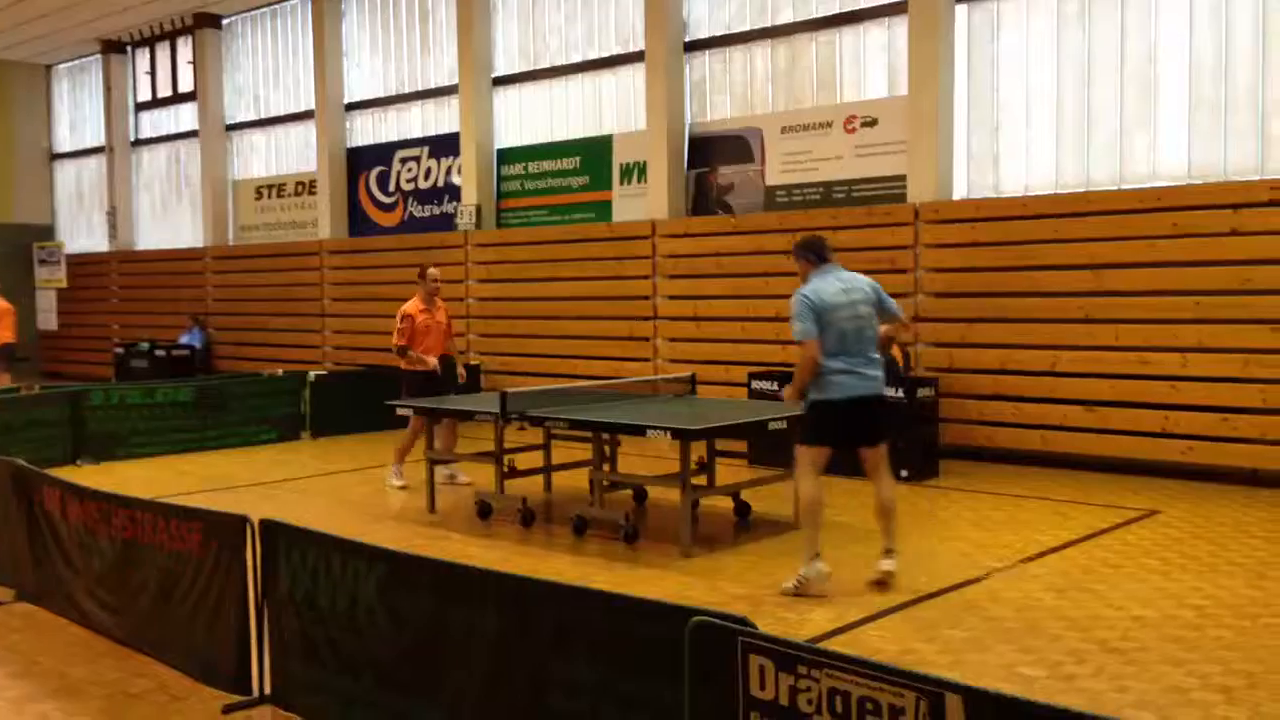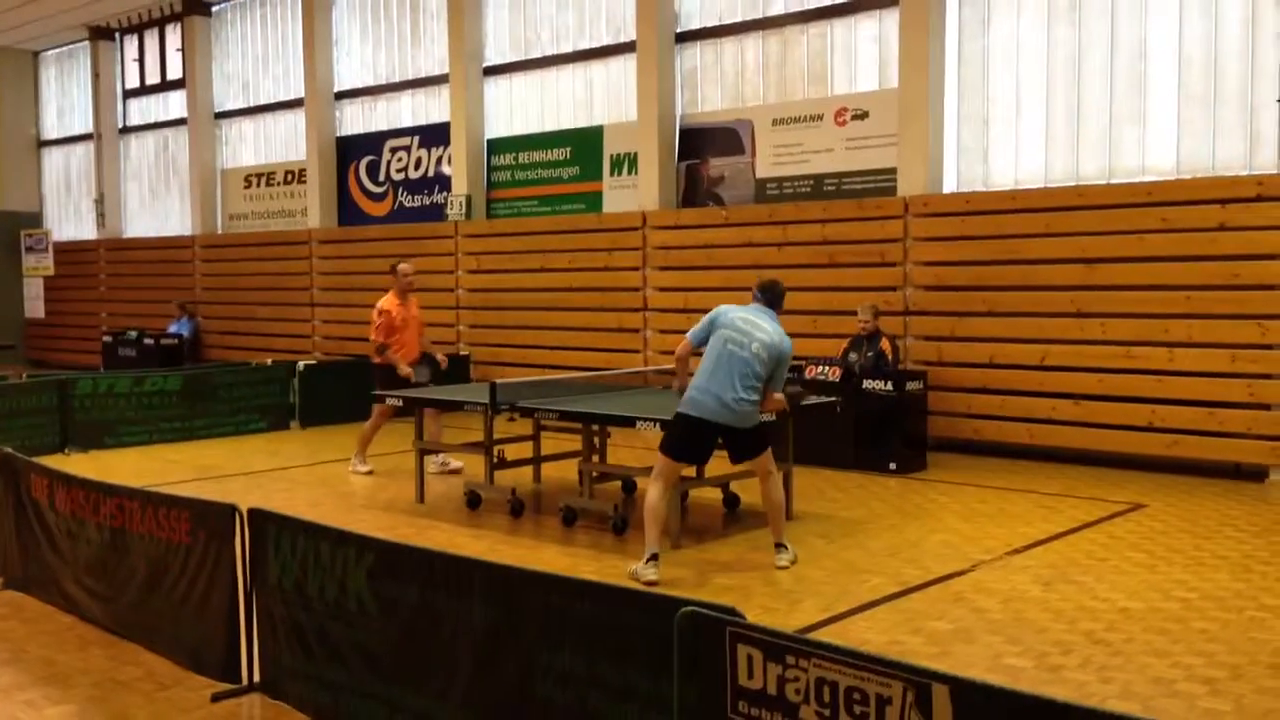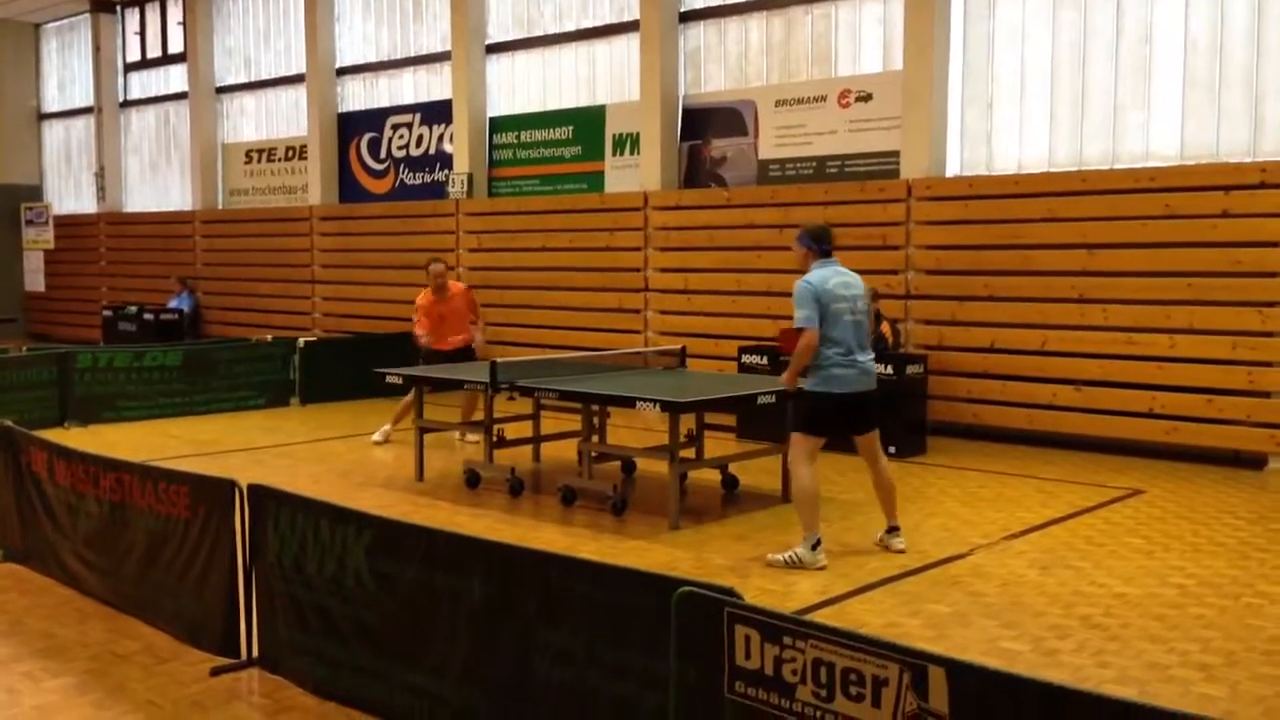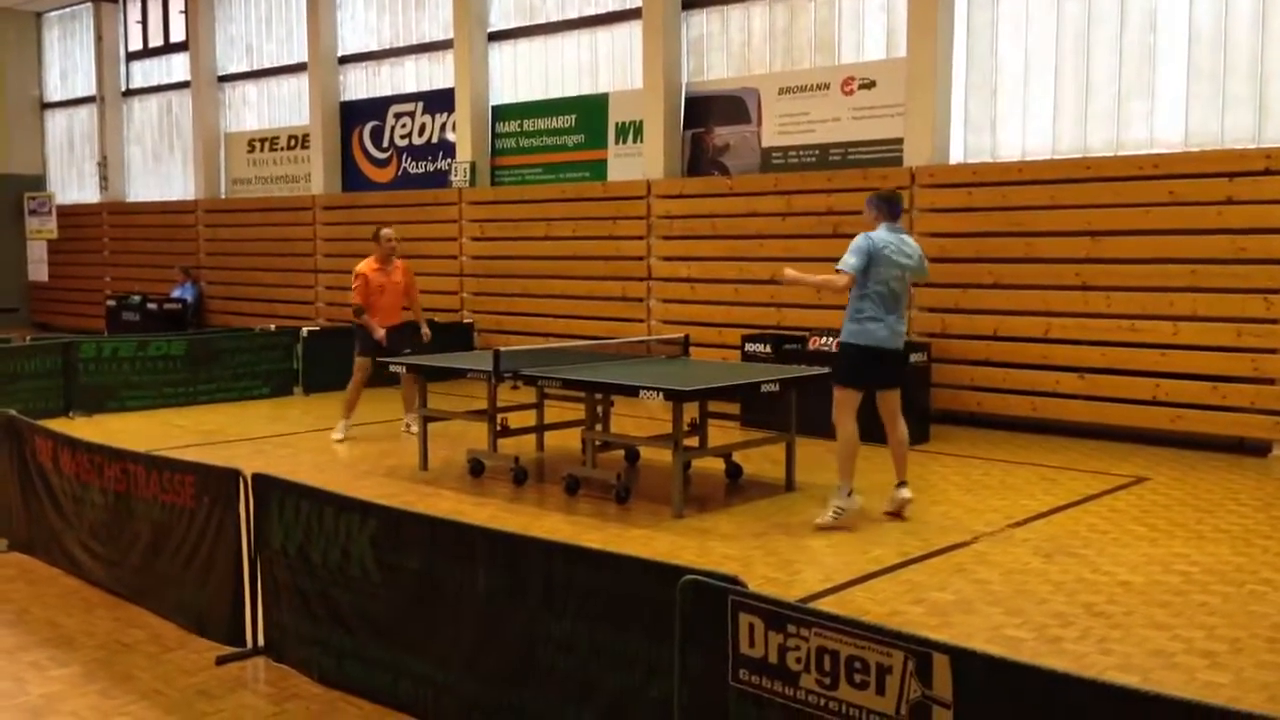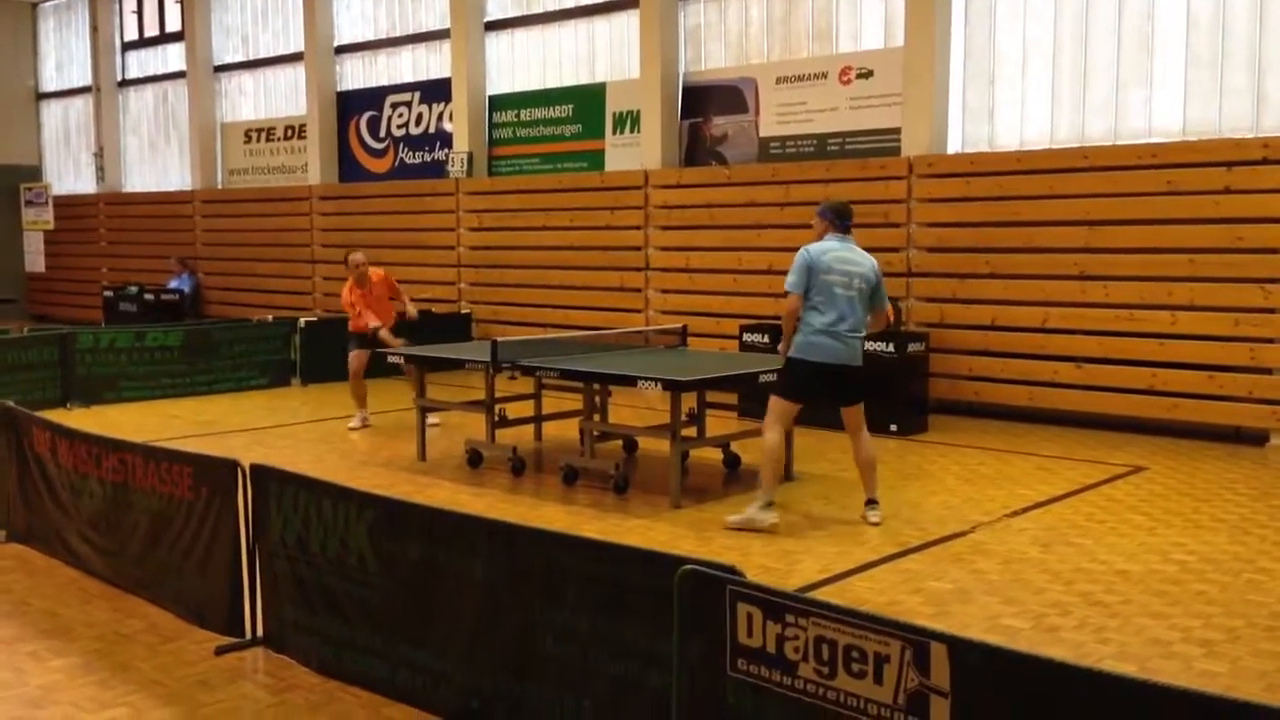
dt=1s
person 1, frame 1
left shoulder: (807, 296)
right shoulder: (865, 283)
left elbow: (810, 356)
right elbow: (899, 324)
left wrist: (794, 388)
left hip: (830, 394)
right hip: (871, 391)
left knee: (807, 473)
right knee: (879, 473)
left ankle: (813, 563)
right ankle: (888, 555)
person 1, frame 2
left shoulder: (724, 312)
right shoulder: (782, 342)
left elbow: (682, 352)
right elbow: (765, 401)
left wrist: (681, 381)
right wrist: (777, 401)
left hip: (697, 409)
right hip: (741, 416)
left knee: (660, 480)
right knee: (770, 474)
left ankle: (650, 561)
right ankle: (781, 549)
person 1, frame 3
left shoulder: (808, 284)
right shoulder: (856, 281)
left elbow: (809, 341)
left wrist: (791, 374)
left hip: (827, 385)
right hip: (863, 382)
left knee: (799, 460)
right knee: (875, 457)
left ankle: (811, 546)
right ankle: (893, 532)
person 1, frame 4
left shoulder: (868, 241)
right shoulder: (912, 249)
left elbow: (842, 282)
right elbow: (920, 274)
left wrist: (799, 278)
left hip: (860, 339)
right hip: (893, 342)
left knee: (844, 417)
right knee: (893, 417)
left ankle: (845, 496)
right ankle: (901, 487)
person 1, frame 5
left shoulder: (810, 253)
right shoulder: (869, 263)
left elbow: (792, 307)
right elbow: (883, 319)
left wrist: (787, 341)
left hip: (810, 353)
right hip: (850, 358)
left knee: (774, 425)
right knee: (858, 430)
left ankle: (763, 508)
right ankle: (872, 505)
person 2, frame 1
left shoulder: (442, 308)
right shoulder: (408, 311)
left elbow: (448, 339)
right elbow: (399, 348)
left wrist: (458, 364)
right wrist: (425, 360)
left hip: (439, 373)
right hip: (416, 374)
left knee: (451, 419)
right knee: (418, 425)
left ankle: (446, 469)
right ankle: (396, 470)
person 2, frame 2
left shoulder: (413, 303)
right shoulder: (384, 307)
right elbow: (378, 345)
left wrist: (435, 354)
right wrist: (398, 366)
left hip: (414, 365)
right hip: (389, 369)
left knee: (432, 408)
right knee: (379, 417)
left ankle: (438, 459)
right ankle: (358, 458)
person 2, frame 3
left shoulder: (462, 290)
right shoulder: (423, 301)
left elbow: (476, 313)
right elbow: (421, 333)
left wrist: (478, 333)
right wrist: (424, 341)
left hip: (462, 349)
right hip: (436, 351)
left knee: (473, 389)
left ankle: (463, 430)
right ankle: (389, 428)
person 2, frame 4
left shoulder: (402, 268)
right shoulder: (363, 271)
left elbow: (412, 298)
right elbow: (357, 308)
left wrist: (422, 324)
right wrist: (374, 329)
left hip: (395, 327)
right hip: (369, 330)
left knee: (408, 373)
right knee: (359, 377)
left ankle: (410, 419)
right ankle: (343, 424)
person 2, frame 5
left shoulder: (380, 275)
right shoulder: (349, 296)
left elbow: (397, 291)
right elbow: (374, 326)
left wrist: (408, 305)
right wrist: (393, 343)
left hip: (388, 326)
right hip: (362, 332)
left knee: (411, 367)
right knee: (355, 370)
right ankle: (361, 414)
